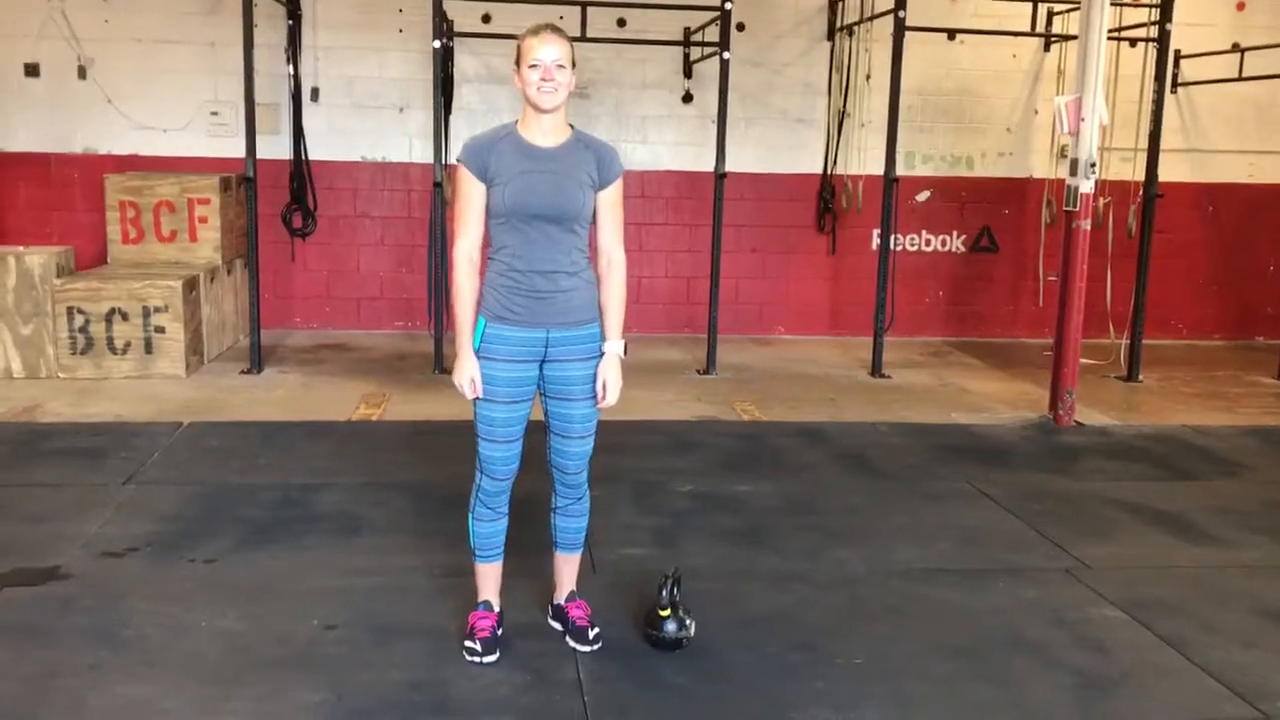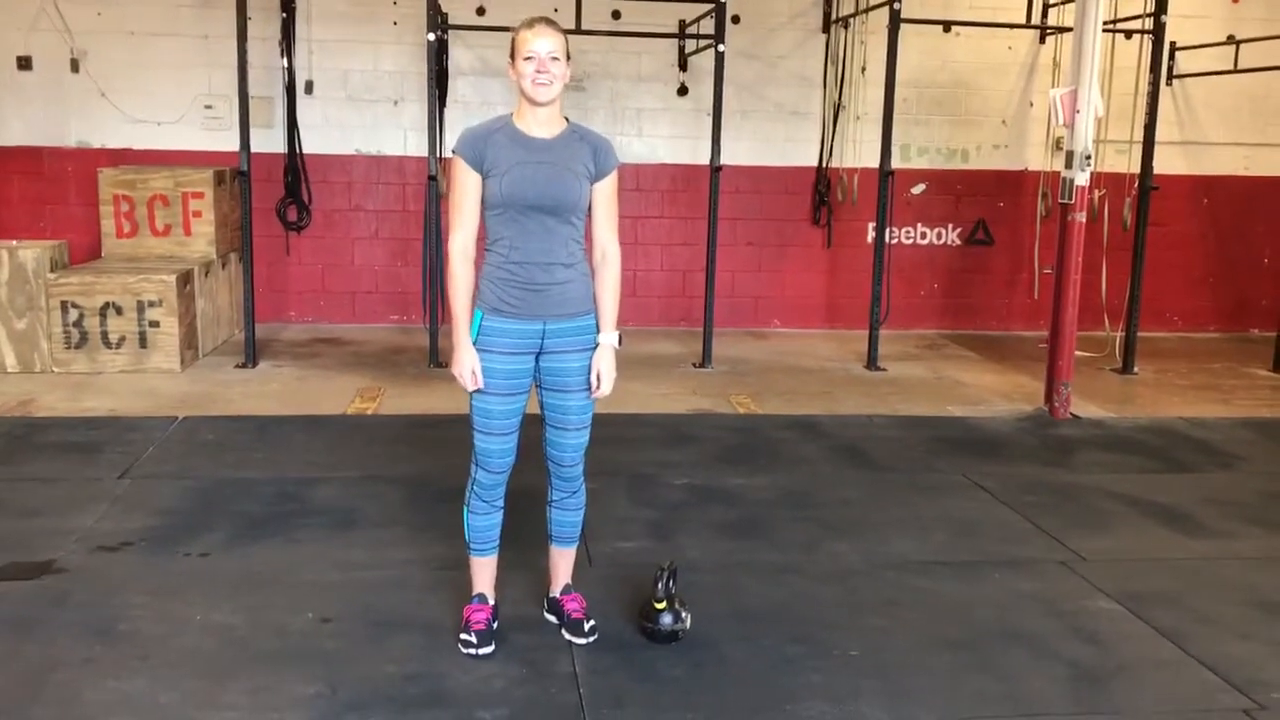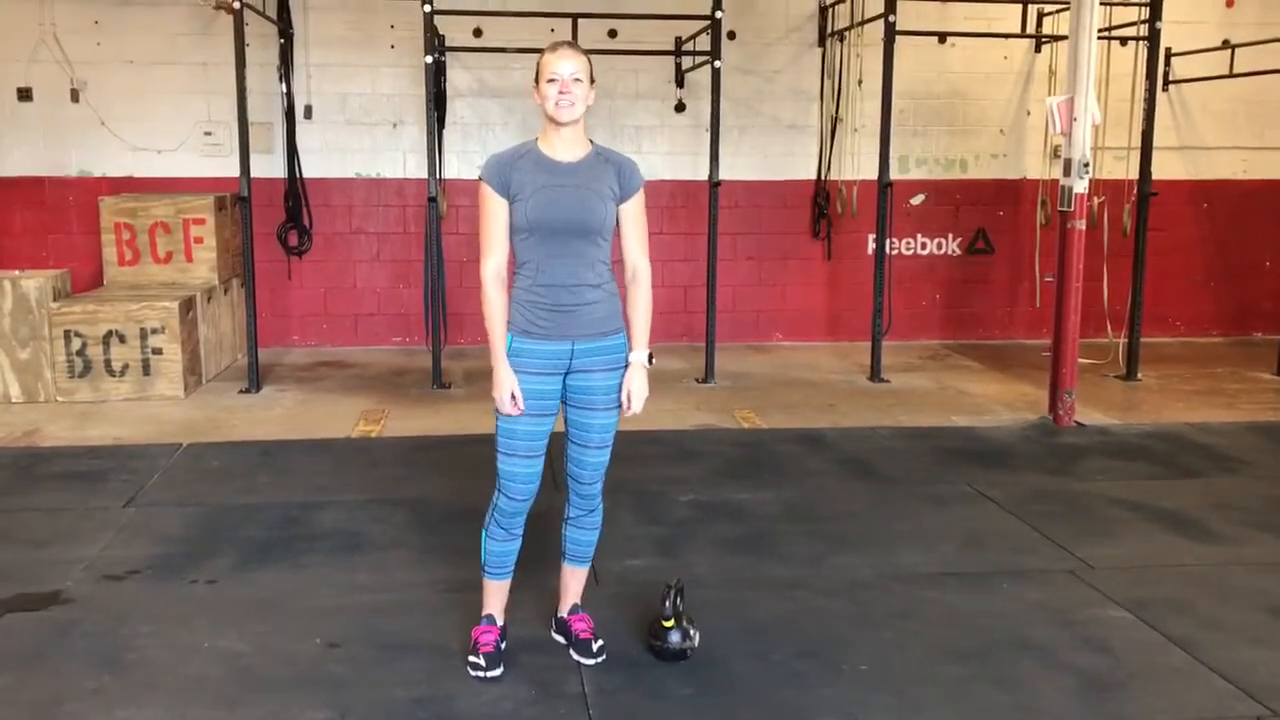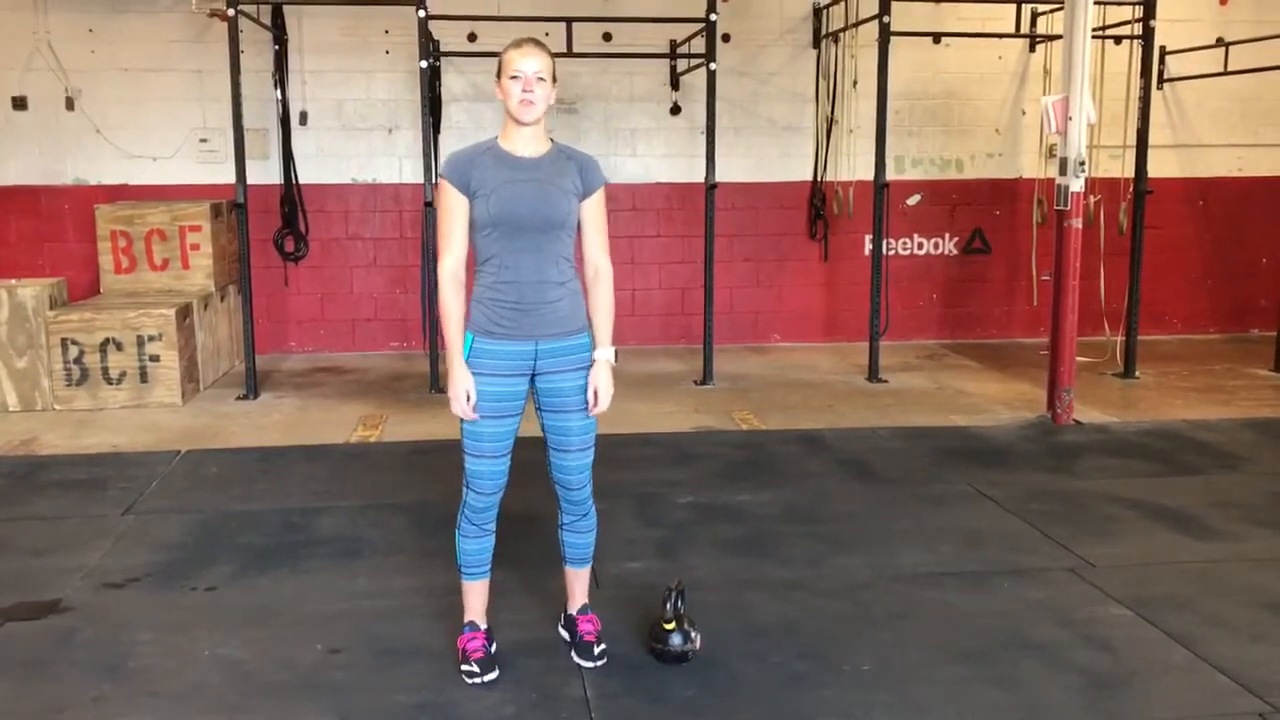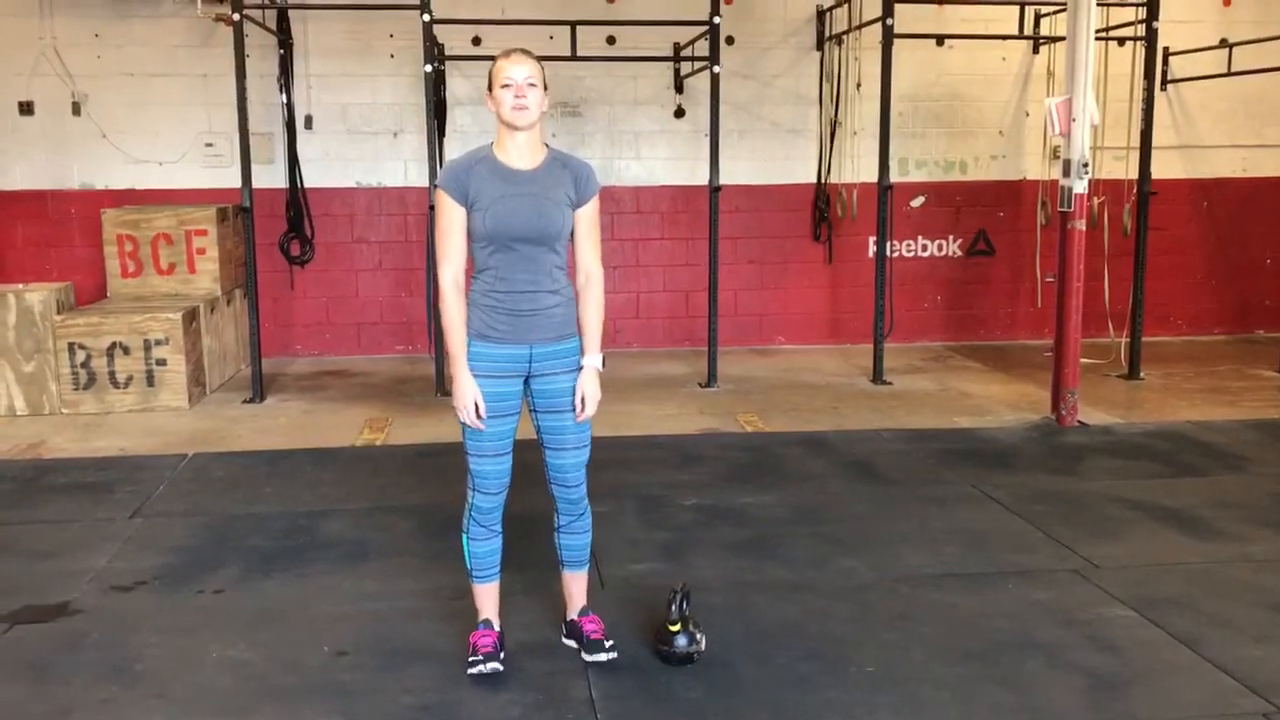
dt=1s
person 1, frame 1
left shoulder: (600, 158)
right shoulder: (483, 151)
left elbow: (612, 258)
right elbow: (465, 254)
left wrist: (613, 350)
right wrist: (463, 346)
left hip: (577, 338)
right hip: (504, 336)
left knee: (572, 476)
right knee: (494, 477)
left ankle: (567, 599)
right ankle: (486, 607)
person 1, frame 2
left shoulder: (594, 150)
right shoulder: (478, 143)
left elbow: (606, 251)
right elbow: (461, 245)
left wrist: (608, 340)
right wrist: (460, 337)
left hip: (573, 329)
right hip: (501, 328)
left knee: (568, 468)
right knee: (490, 468)
left ankle: (562, 592)
right ankle: (482, 599)
person 1, frame 3
left shoulder: (620, 171)
right shoulder: (505, 169)
left elbow: (637, 270)
right elbow: (493, 272)
left wrist: (639, 358)
right wrist: (500, 362)
left hip: (601, 349)
right hip: (531, 348)
left knee: (587, 488)
right knee: (514, 491)
left ankle: (570, 611)
right ankle: (491, 621)
person 1, frame 4
left shoulder: (581, 169)
right shoulder: (465, 166)
left elbow: (597, 267)
right elbow: (451, 270)
left wrist: (603, 355)
right wrist: (455, 362)
left hip: (567, 347)
right hip: (493, 348)
left knee: (576, 487)
right knee: (482, 492)
left ankle: (578, 612)
right ankle: (475, 626)
person 1, frame 5
left shoulder: (576, 176)
right shoulder: (461, 175)
left elbow: (589, 276)
right elbow: (450, 279)
left wrist: (591, 363)
right wrist: (459, 370)
left hip: (560, 350)
right hip: (489, 353)
left knee: (571, 488)
right knee: (486, 493)
left ankle: (578, 615)
right ankle: (487, 626)
